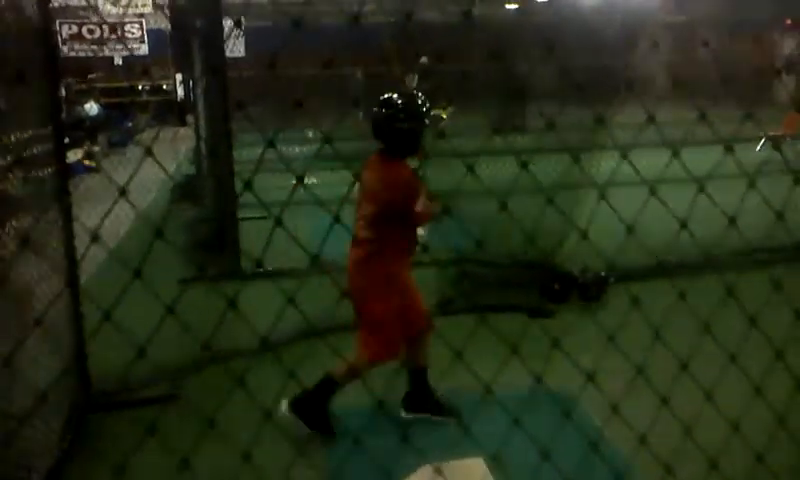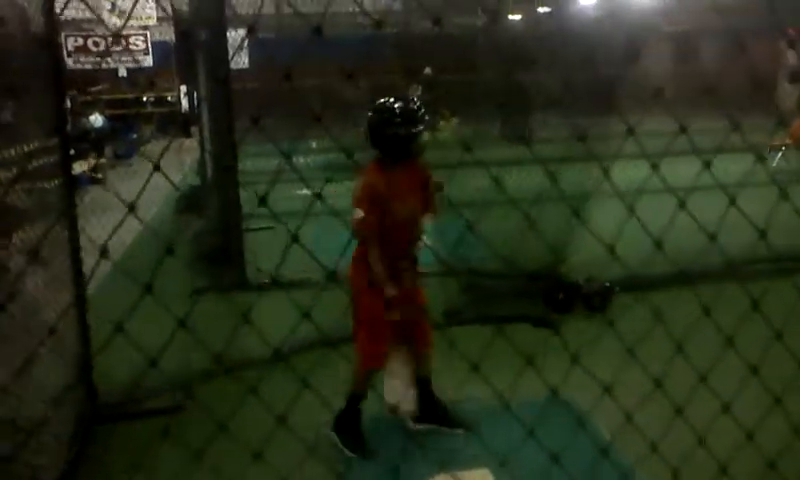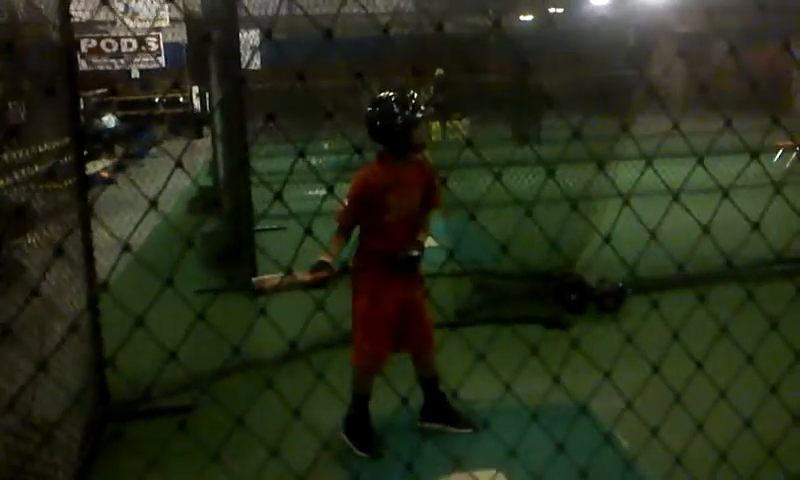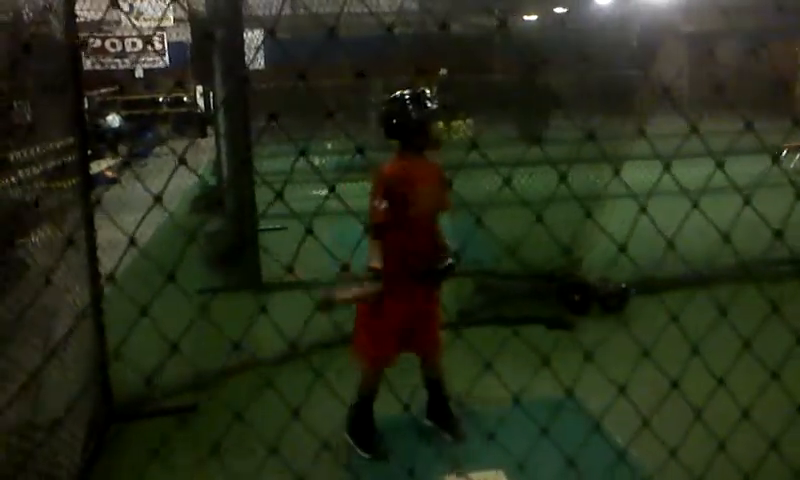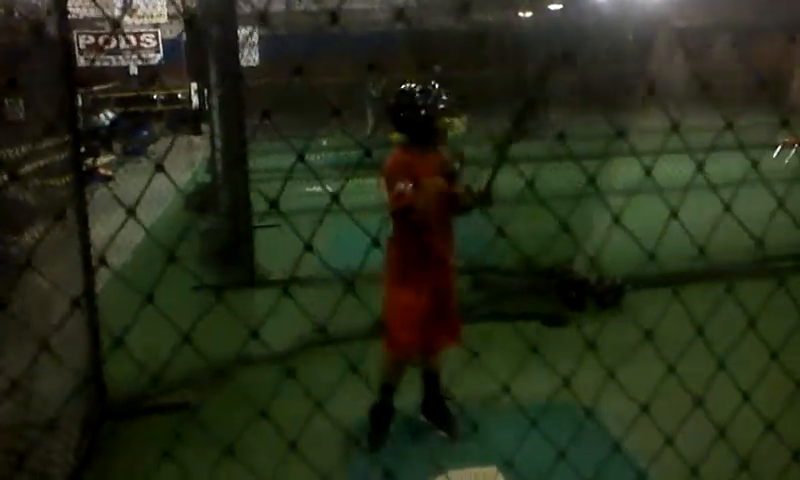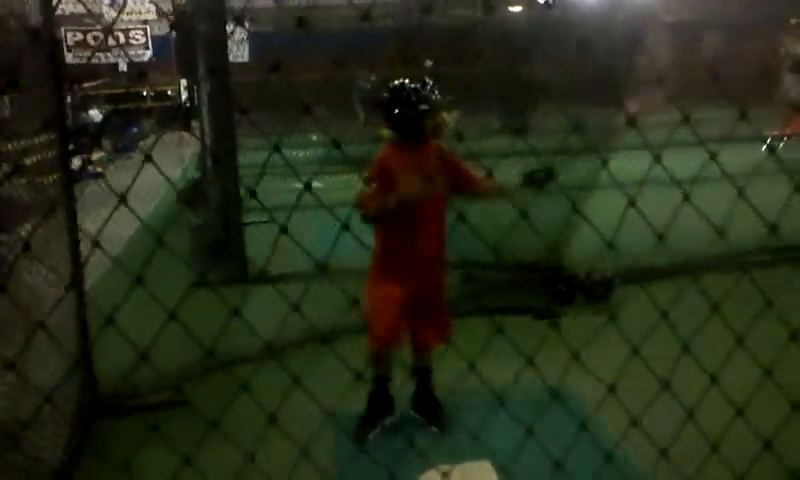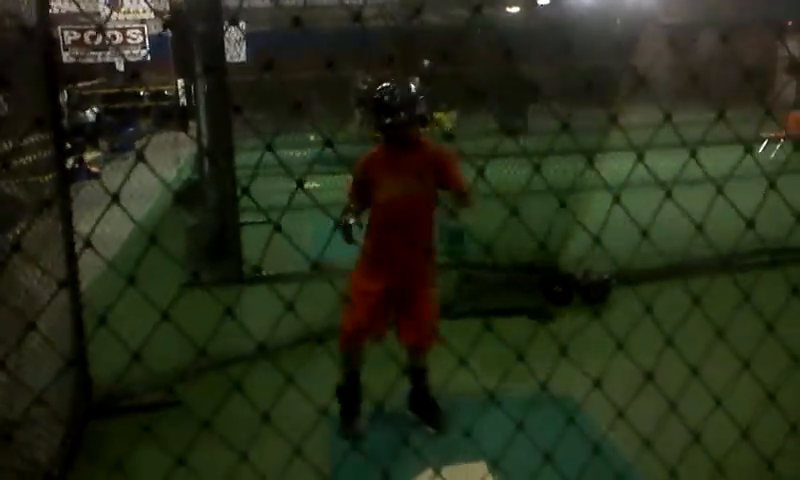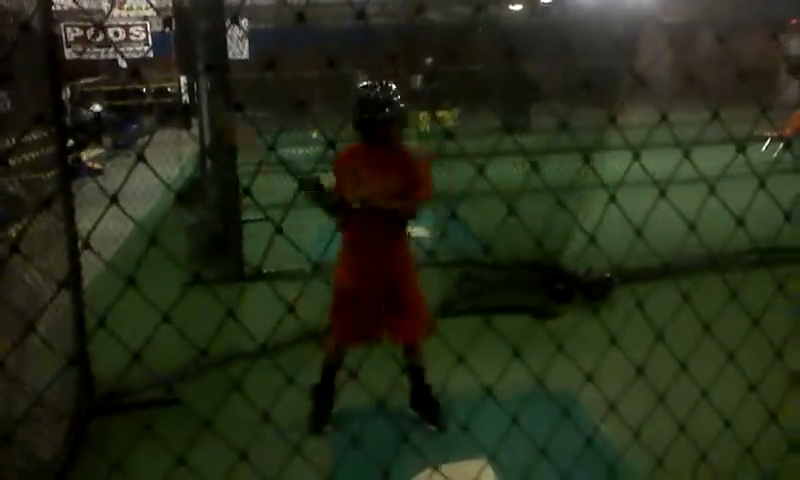
dt=0.3s
person 1, frame 1
left shoulder: (376, 162)
right shoulder: (403, 179)
right elbow: (426, 215)
right wrist: (430, 204)
left hip: (387, 266)
right hip: (378, 272)
left knee: (418, 325)
right knee: (374, 349)
left ankle: (418, 394)
right ankle: (312, 400)
person 1, frame 2
left shoulder: (417, 171)
right shoulder: (372, 184)
right elbow: (369, 243)
left wrist: (412, 254)
right wrist: (386, 289)
left hip: (405, 271)
right hip: (376, 277)
left knee: (419, 338)
right knee: (372, 352)
left ankle: (425, 406)
right ankle: (348, 419)
person 1, frame 3
left shoulder: (422, 169)
right shoulder: (369, 179)
right elbow: (345, 226)
left wrist: (418, 245)
right wrist: (328, 259)
left hip: (408, 271)
right hip: (374, 275)
left knee: (422, 340)
right knee: (370, 352)
left ankle: (435, 406)
right ankle: (357, 420)
person 1, frame 4
left shoulder: (433, 169)
right shoulder: (391, 174)
right elbow: (379, 230)
left wrist: (442, 251)
right wrist: (377, 267)
left hip: (425, 274)
right hip: (394, 277)
left knee: (428, 343)
right knee: (378, 351)
left ankle: (437, 405)
right ankle: (360, 418)
person 1, frame 5
left shoulder: (439, 158)
right shoulder: (399, 164)
left elbow: (452, 206)
right elbow: (412, 213)
left wrist: (475, 198)
right wrist: (441, 185)
left hip: (440, 262)
right hip: (409, 268)
left knee: (434, 337)
right knee: (403, 343)
left ankle: (432, 401)
right ankle: (382, 409)
person 1, frame 6
left shoulder: (440, 153)
right shoulder: (387, 160)
left elbow: (475, 185)
right elbow: (367, 209)
right wrist: (399, 200)
left hip: (429, 262)
right hip: (391, 265)
left knee: (425, 332)
right knee: (384, 335)
left ankle: (424, 395)
right ankle: (380, 401)
person 1, frame 7
left shoulder: (436, 156)
right shoulder: (372, 162)
left elbow: (462, 193)
right elbow: (359, 199)
right wrist: (349, 217)
left hip: (418, 261)
right hip: (376, 260)
left knee: (418, 333)
right knee: (354, 329)
left ankle: (419, 394)
right ankle: (350, 395)
person 1, frame 8
left shoulder: (407, 159)
right shoulder: (347, 159)
left elbow: (414, 207)
right elbow: (339, 205)
left wrist: (369, 205)
right wrist: (331, 200)
left hip: (395, 257)
right hip: (356, 259)
left knee: (410, 328)
right knee: (343, 330)
left ankle: (420, 393)
right ankle: (324, 394)
